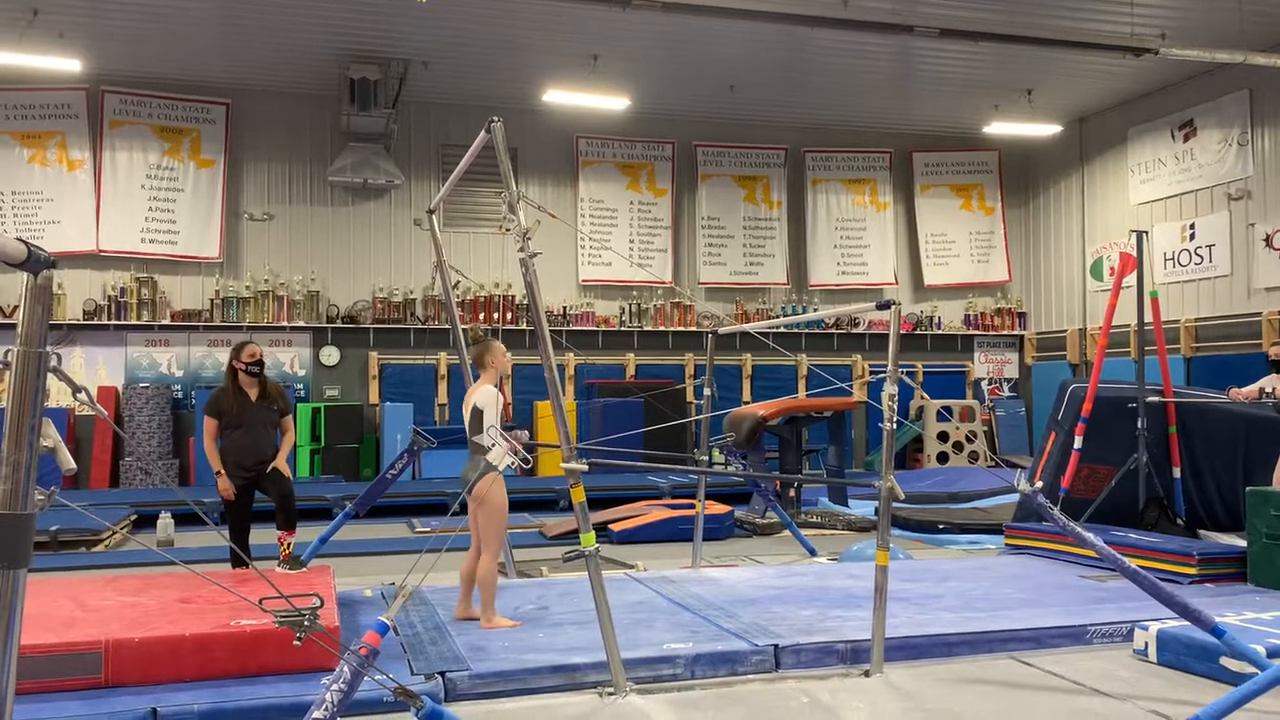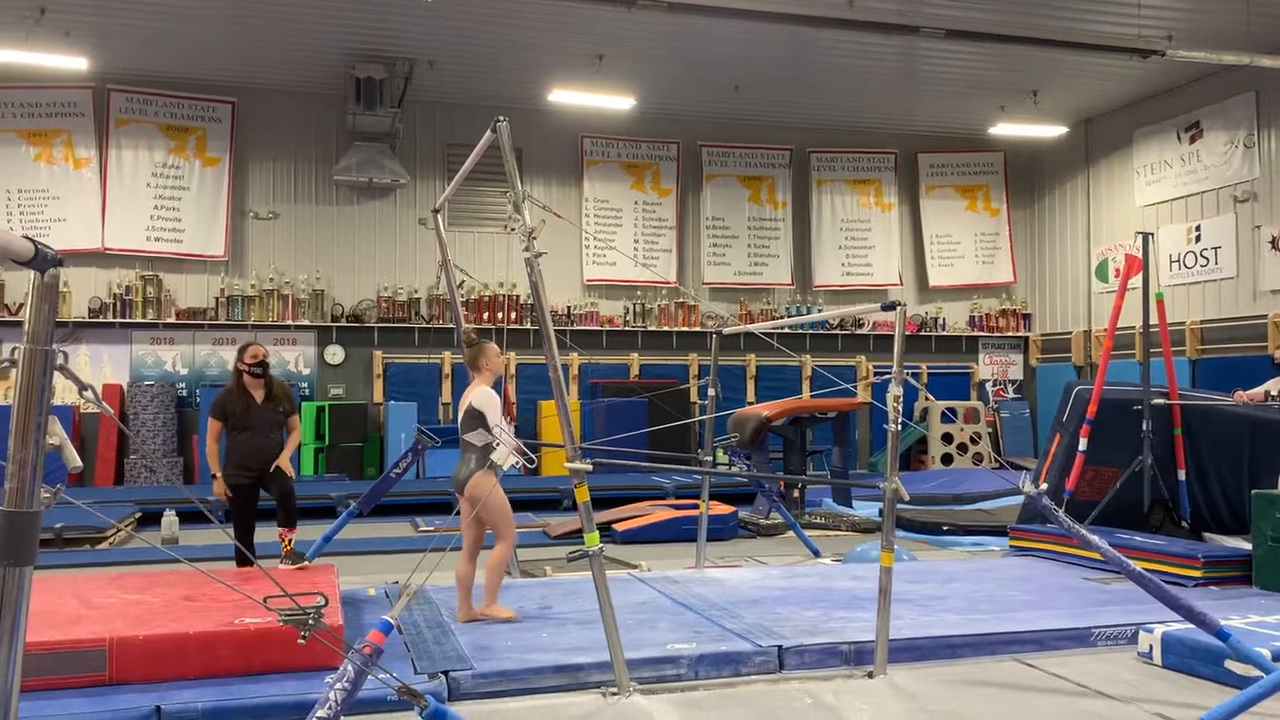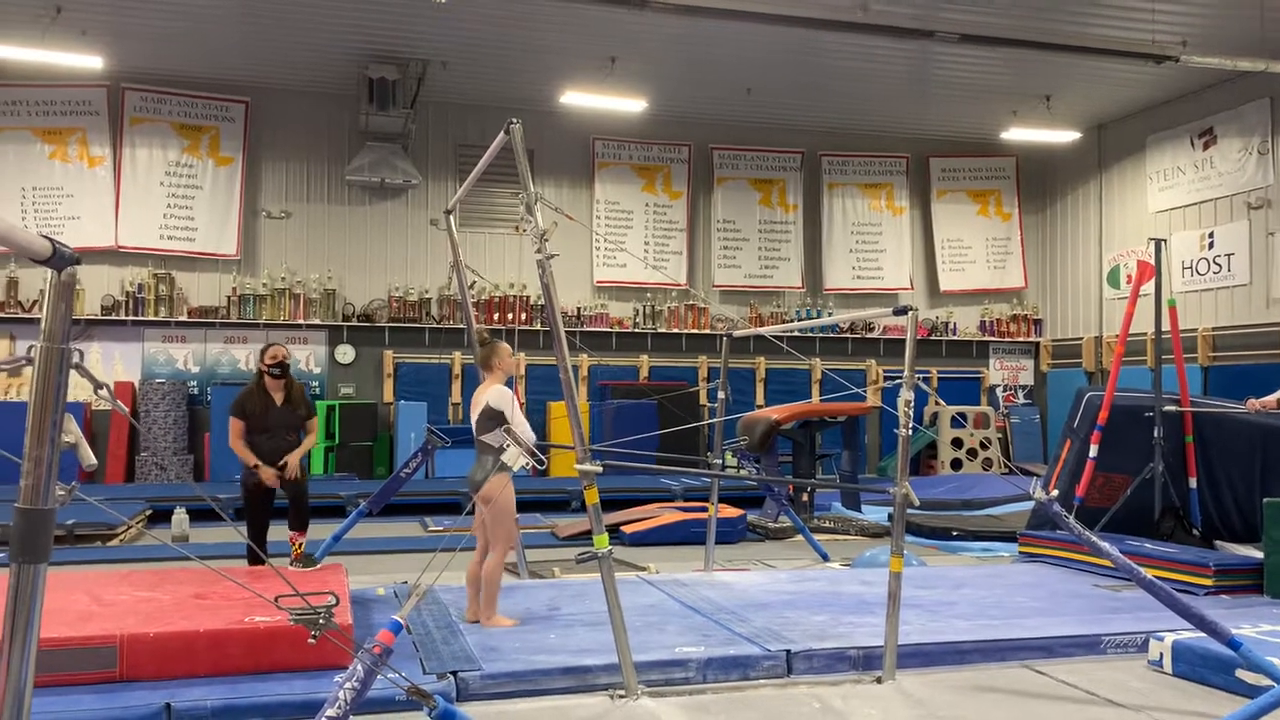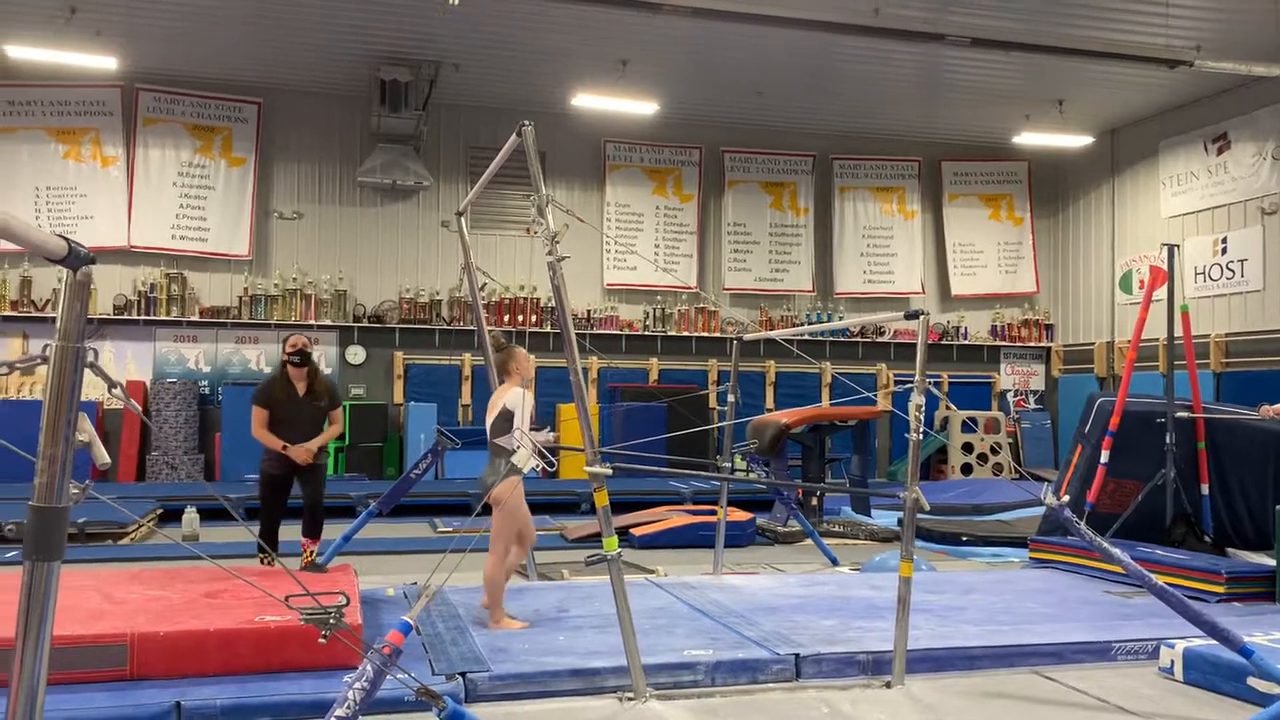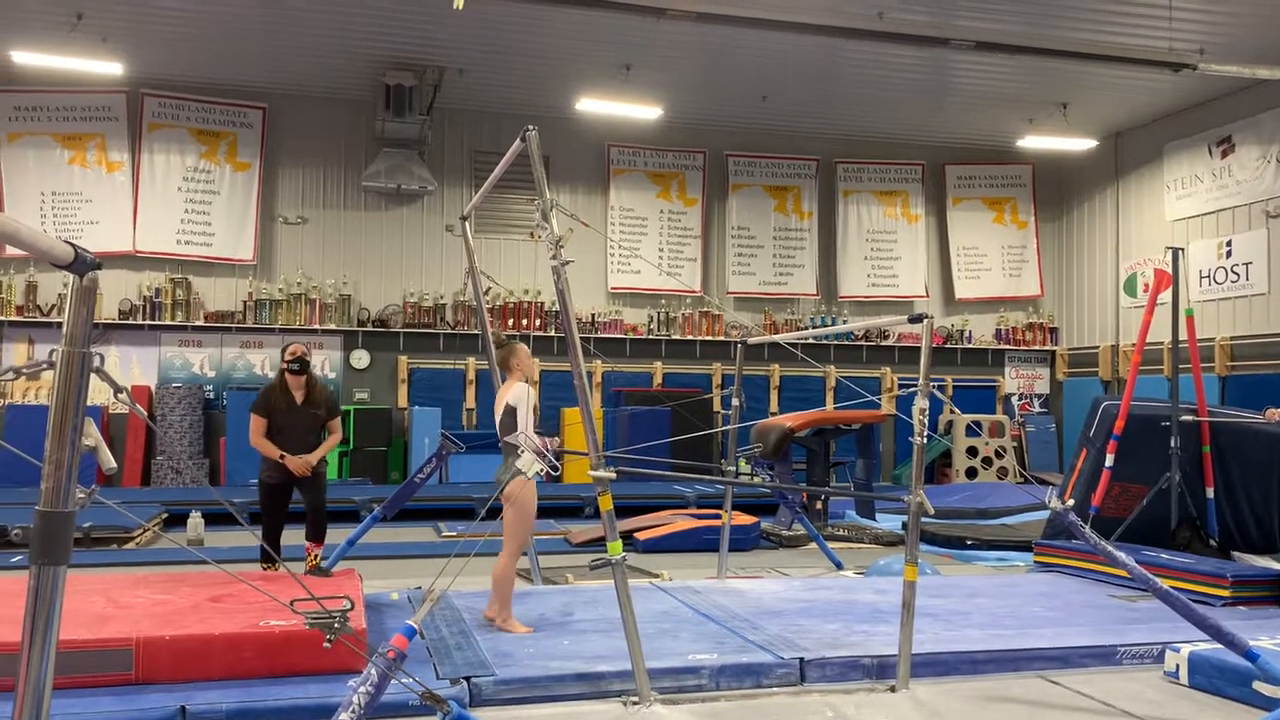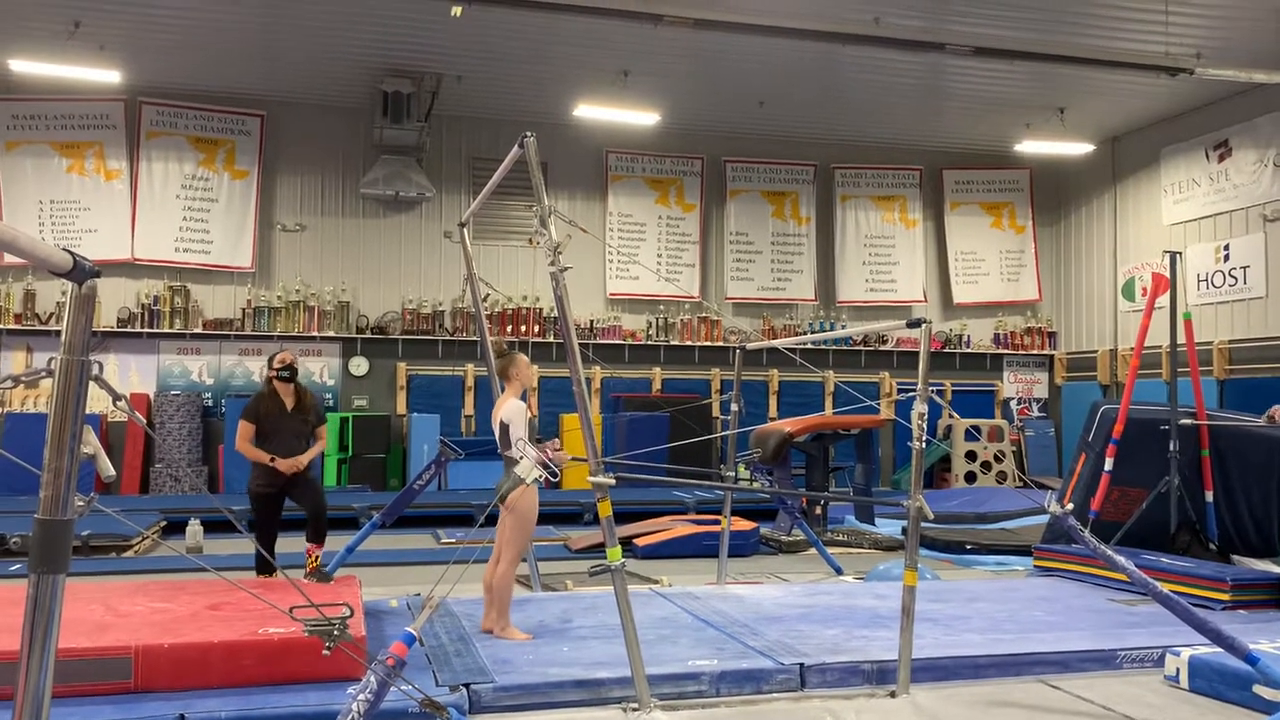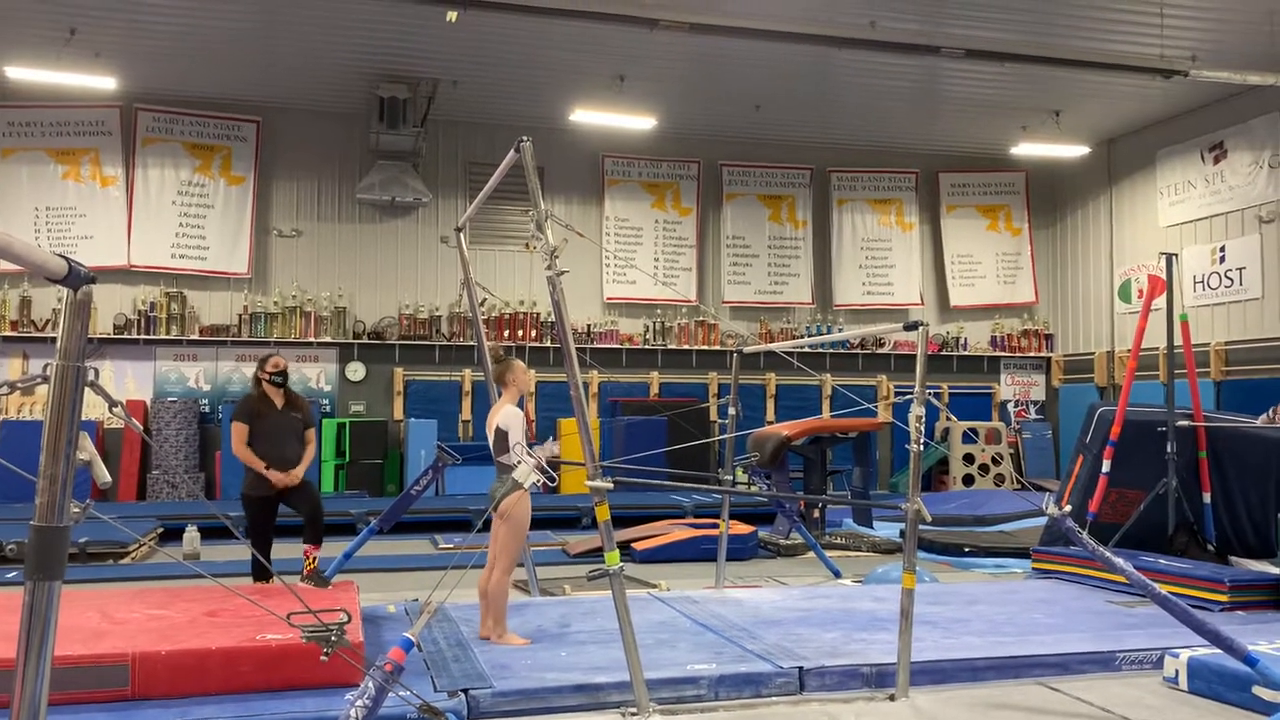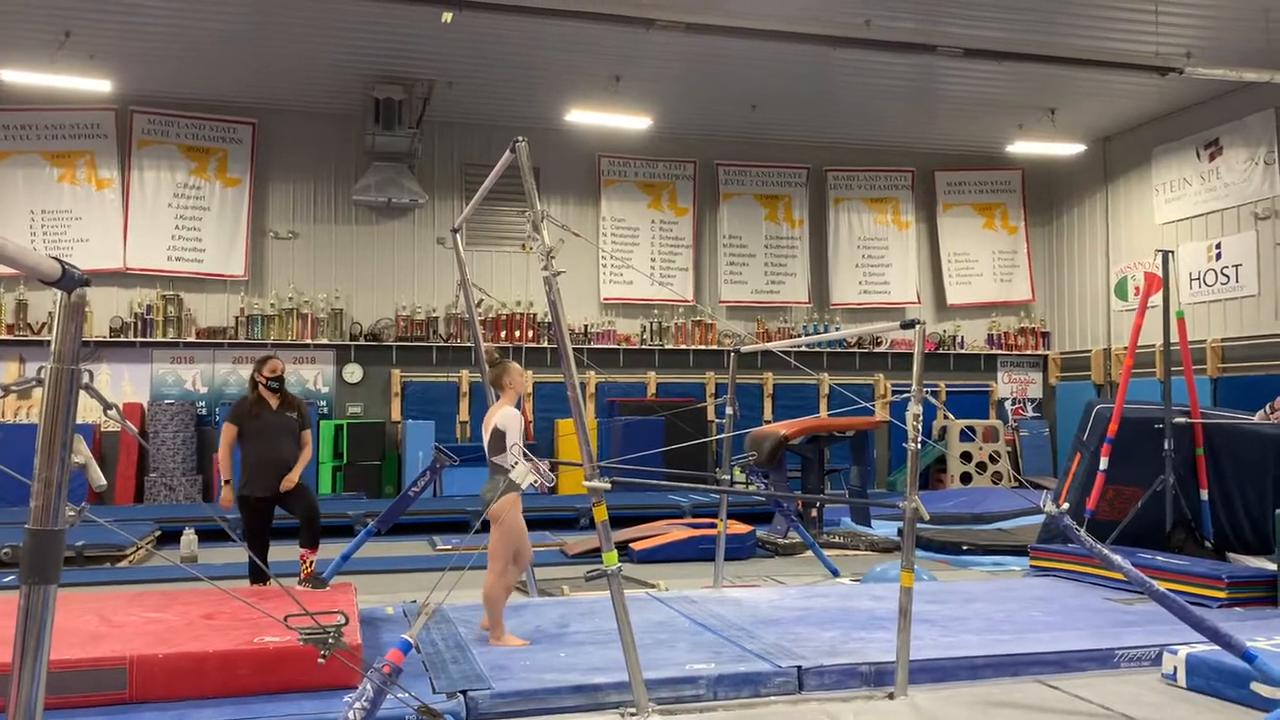
dt=0.3s
person 1, frame 1
left shoulder: (473, 393)
right shoulder: (492, 394)
right elbow: (493, 444)
left hip: (473, 472)
right hip: (487, 475)
left knee: (479, 547)
right knee: (492, 549)
left ankle: (464, 606)
right ankle: (489, 616)
person 1, frame 2
left shoulder: (470, 393)
right shoulder: (486, 395)
right elbow: (507, 441)
left wrist: (499, 444)
left hip: (464, 473)
right hip: (478, 475)
left knee: (470, 547)
right knee: (507, 537)
left ankle: (466, 609)
right ankle: (489, 602)
person 1, frame 3
left shoulder: (480, 393)
right shoulder: (501, 393)
right elbow: (528, 436)
left wrist: (510, 437)
right wrist: (515, 438)
left hip: (479, 473)
right hip: (494, 476)
left knee: (484, 547)
right knee: (499, 548)
left ankle: (474, 608)
right ankle: (489, 613)
person 1, frame 4
left shoulder: (498, 396)
right shoulder: (521, 395)
right elbow: (520, 445)
left wrist: (539, 438)
right wrist: (538, 440)
left hip: (495, 475)
right hip: (506, 479)
left knee: (527, 539)
right knee: (500, 552)
left ankle: (492, 598)
right ankle: (497, 616)
person 1, frame 5
left shoulder: (504, 393)
right shoulder: (523, 391)
right elbow: (526, 439)
left wrist: (541, 444)
right wrist: (546, 444)
left hip: (510, 473)
right hip: (519, 476)
left knee: (512, 548)
right knee: (512, 550)
left ankle: (495, 607)
right ankle: (505, 616)
person 1, frame 6
left shoulder: (501, 405)
right shoulder: (517, 407)
right elbow: (521, 456)
left wrist: (543, 449)
right wrist: (551, 456)
left hip: (509, 484)
right hip: (522, 486)
left knee: (499, 557)
right knee: (510, 560)
left ankle: (490, 618)
right ankle: (503, 625)
person 1, frame 7
left shoulder: (496, 411)
right shoulder: (514, 414)
right elbow: (520, 463)
left wrist: (534, 455)
left hip: (500, 489)
right hip: (514, 492)
left knee: (493, 564)
right knee: (504, 567)
left ankle: (486, 625)
right ankle: (500, 631)
person 1, frame 8
left shoulder: (493, 413)
right shoulder: (512, 415)
right elbow: (514, 463)
left hip: (495, 490)
right hip: (505, 494)
left knee: (522, 559)
right knee: (499, 567)
left ankle: (492, 617)
right ankle: (498, 633)
person 2, frame 1
left shoulder: (275, 393)
right shoulder: (220, 397)
left elbow: (288, 431)
right elbow: (209, 440)
left wrist: (281, 458)
right wrist: (220, 474)
left hip: (268, 466)
right hip: (234, 473)
left knee: (286, 495)
right knee: (238, 531)
left ankle: (286, 557)
person 2, frame 2
left shoulder: (281, 393)
right shoulder: (226, 398)
left elbow: (294, 430)
right elbow: (212, 441)
left wrist: (285, 456)
right wrist: (217, 477)
left hip: (273, 465)
right hip: (239, 472)
left knee: (286, 492)
right knee: (243, 530)
left ankle: (287, 553)
person 2, frame 3
left shoulder: (300, 395)
right shoulder: (247, 397)
left elbow: (312, 433)
right elbow: (235, 440)
left wrist: (296, 455)
right wrist: (259, 467)
left hip: (290, 465)
right hip: (257, 471)
left knee: (299, 495)
right knee: (256, 528)
left ankle: (298, 555)
person 2, frame 4
left shoulder: (325, 386)
right shoulder: (270, 387)
left elbow: (337, 424)
right elbow: (258, 429)
left wrist: (314, 444)
right wrist: (288, 449)
left hip: (312, 458)
right hip: (276, 460)
left knee: (314, 502)
right knee: (270, 517)
left ankle: (308, 562)
right ankle: (266, 567)
person 2, frame 5
left shoulder: (323, 395)
right shoulder: (268, 395)
left elbow: (336, 434)
right elbow: (256, 438)
left wrist: (315, 456)
right wrist: (286, 458)
left hip: (311, 467)
right hip: (275, 470)
left knee: (318, 508)
right knee: (271, 527)
left ankle: (313, 565)
person 2, frame 6
left shoulder: (311, 402)
right shoulder: (258, 403)
left elbow: (322, 439)
right elbow: (242, 444)
left wrist: (306, 457)
right wrist: (275, 461)
left hip: (300, 476)
right hip: (265, 481)
left knee: (318, 507)
right knee: (265, 538)
left ankle: (313, 568)
person 2, frame 7
left shoulder: (299, 404)
right shoulder: (248, 404)
left elbow: (311, 443)
right elbow: (238, 447)
left wrist: (300, 469)
right wrist: (269, 471)
left hip: (293, 481)
right hip: (258, 486)
left knee: (315, 508)
right knee: (260, 543)
left ankle: (310, 571)
person 2, frame 8
left shoulder: (296, 406)
right shoulder: (243, 407)
left elbow: (307, 446)
right elbow: (225, 447)
left wrist: (295, 473)
right wrist: (227, 484)
left hip: (287, 484)
right hip: (253, 488)
left knee: (311, 511)
right knee: (257, 546)
left ankle: (307, 574)
